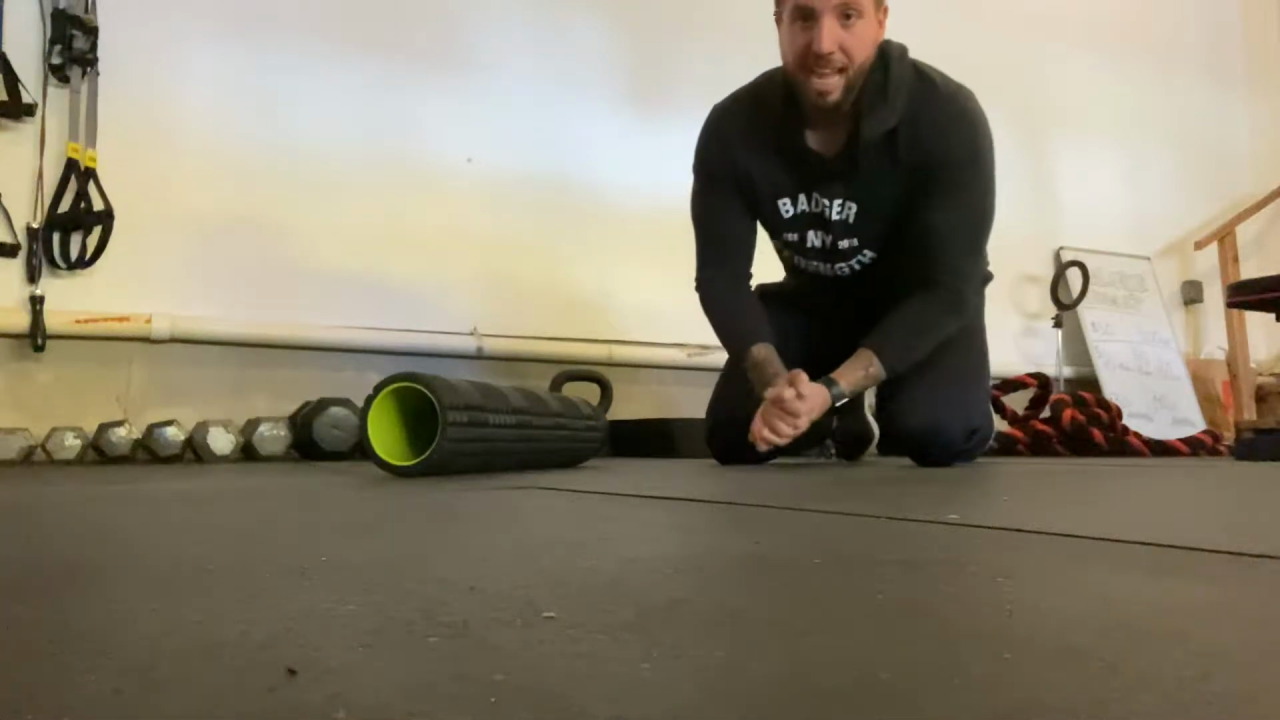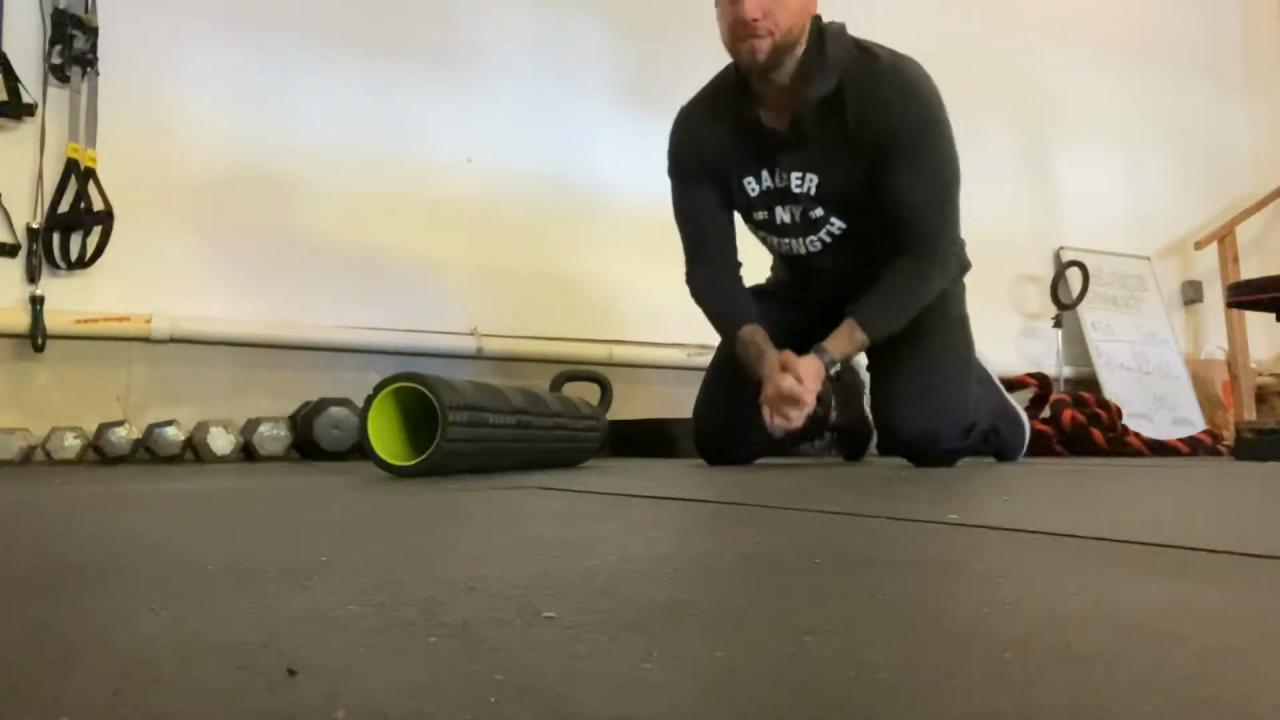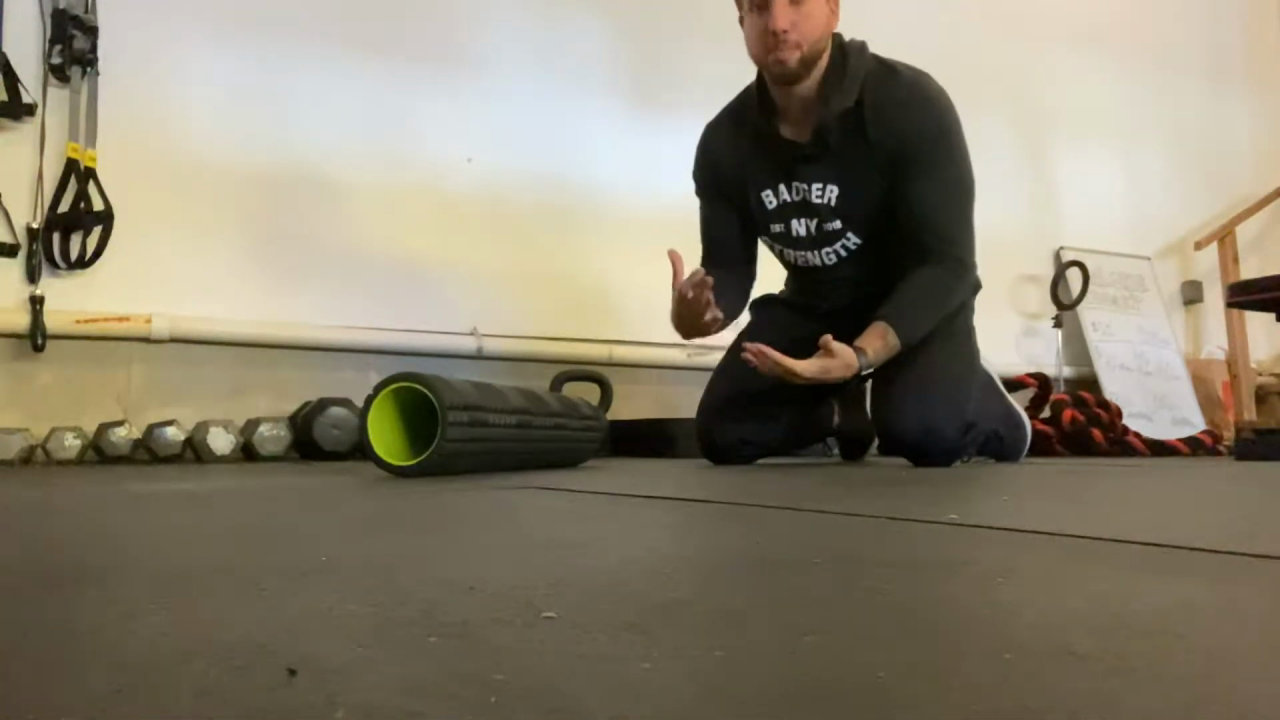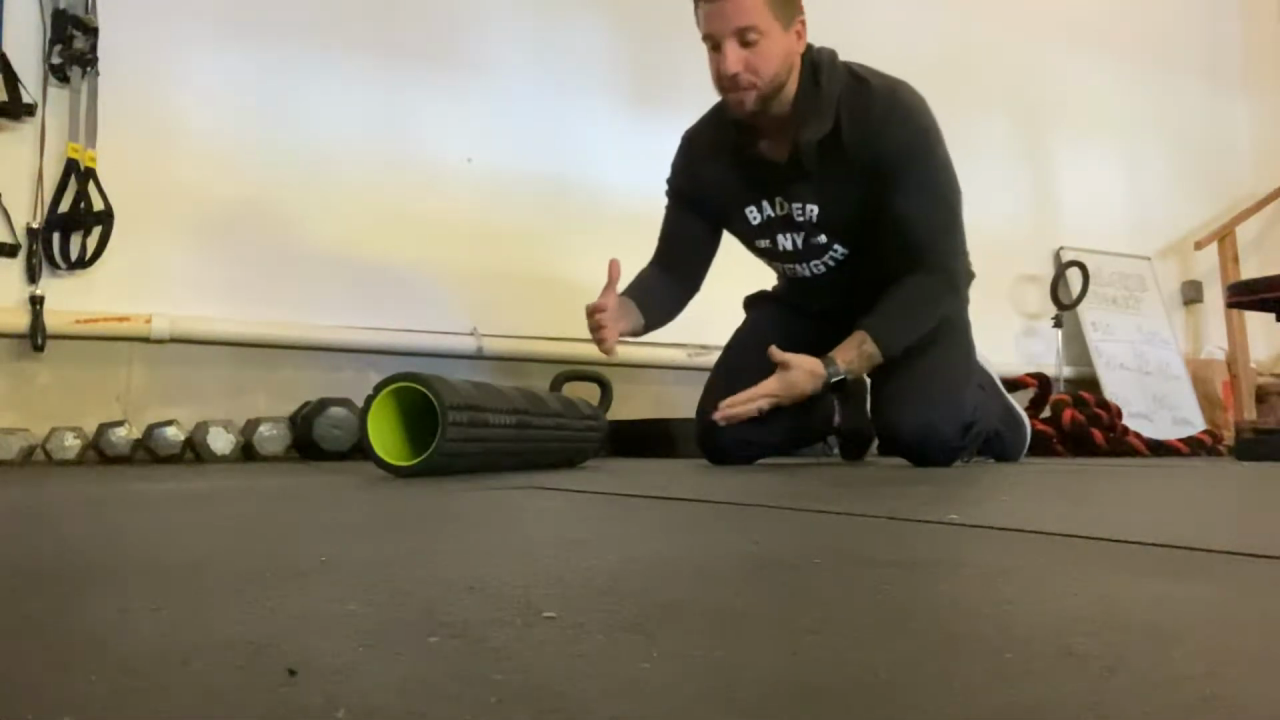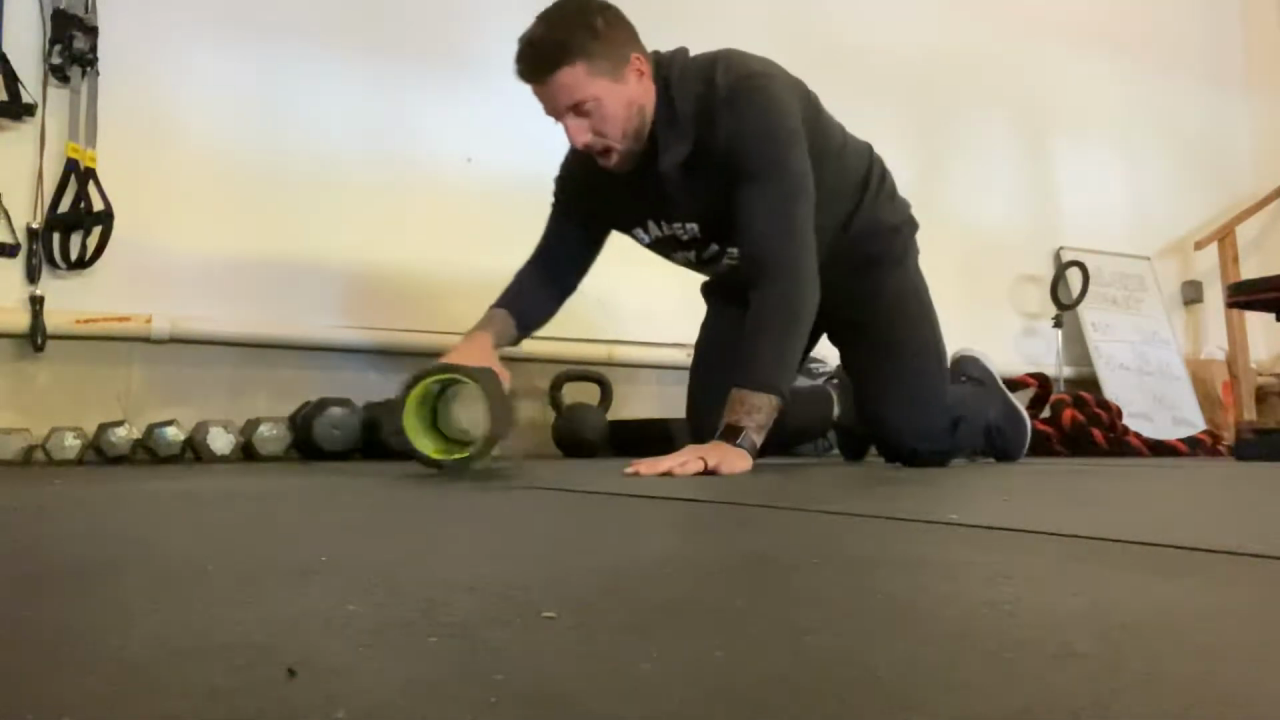
dt=1s
person 1, frame 1
left shoulder: (947, 117)
right shoulder: (733, 128)
left elbow: (945, 289)
right elbow: (721, 278)
left wrist: (830, 390)
right wrist: (776, 384)
left hip: (925, 300)
right hip: (813, 296)
left knee: (933, 432)
right knee: (733, 436)
right ankle: (845, 415)
person 1, frame 2
left shoulder: (893, 89)
right shoulder: (699, 127)
left elbow: (928, 255)
right elbow: (709, 269)
left wrist: (823, 360)
right wrist: (767, 365)
left hip: (910, 286)
right hip: (801, 290)
left knee: (924, 433)
right knee: (720, 436)
left ankle: (978, 402)
right ankle: (837, 402)
person 1, frame 3
left shoulder: (910, 103)
right shoulder: (724, 142)
left elbow: (947, 265)
right elbow: (728, 268)
left wrist: (861, 356)
right wrist: (698, 312)
left hip: (919, 300)
right hip: (812, 304)
left knee: (924, 431)
right knee: (722, 434)
left ankle: (986, 410)
right ankle: (841, 410)
person 1, frame 4
left shoulder: (888, 113)
right shoulder: (704, 150)
left elbow: (940, 274)
right elbow: (675, 271)
left wrist: (829, 371)
right wrist: (622, 313)
left hip: (915, 295)
right hip: (807, 299)
left knee: (926, 433)
right knee: (724, 435)
left ankle: (980, 404)
right ankle: (844, 408)
person 1, frame 5
left shoulder: (747, 102)
right shoulder: (592, 167)
left elbow: (788, 279)
right elbow: (551, 271)
left wrist: (740, 439)
right wrist: (485, 336)
left hip: (860, 249)
right hip: (747, 274)
left knee: (917, 435)
right knee: (709, 439)
left ankle: (980, 402)
right ankle: (840, 404)
